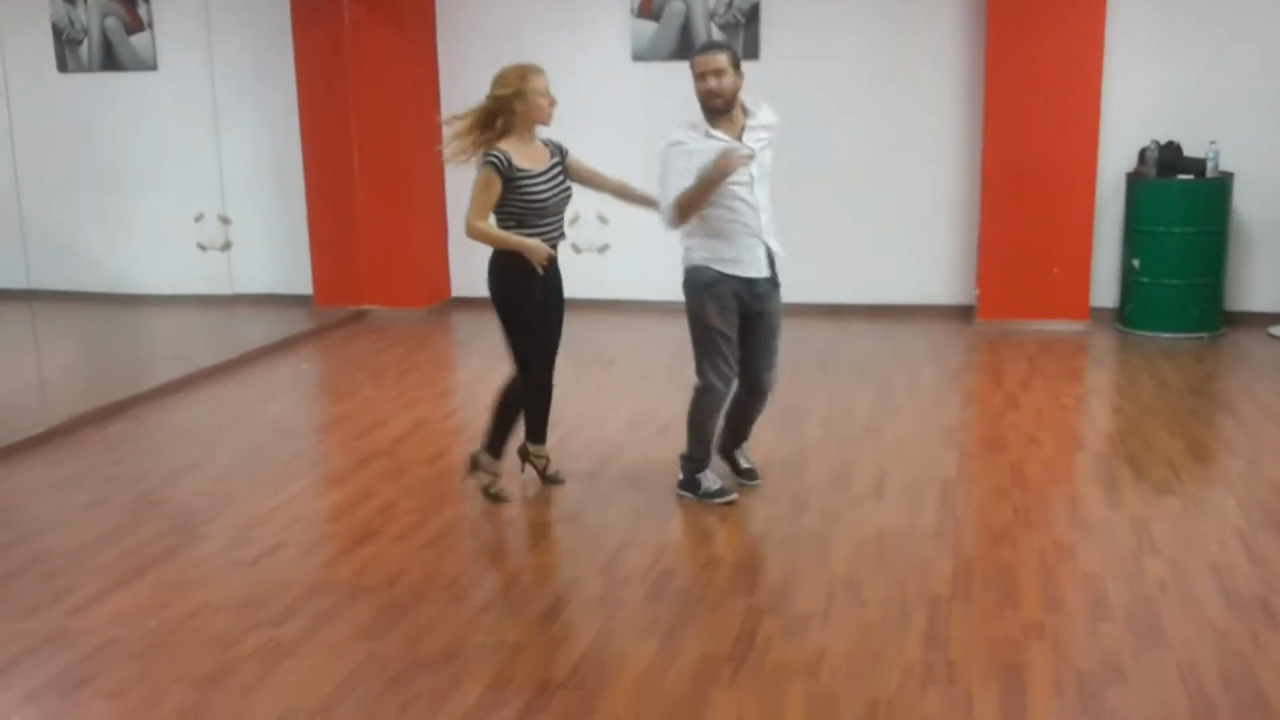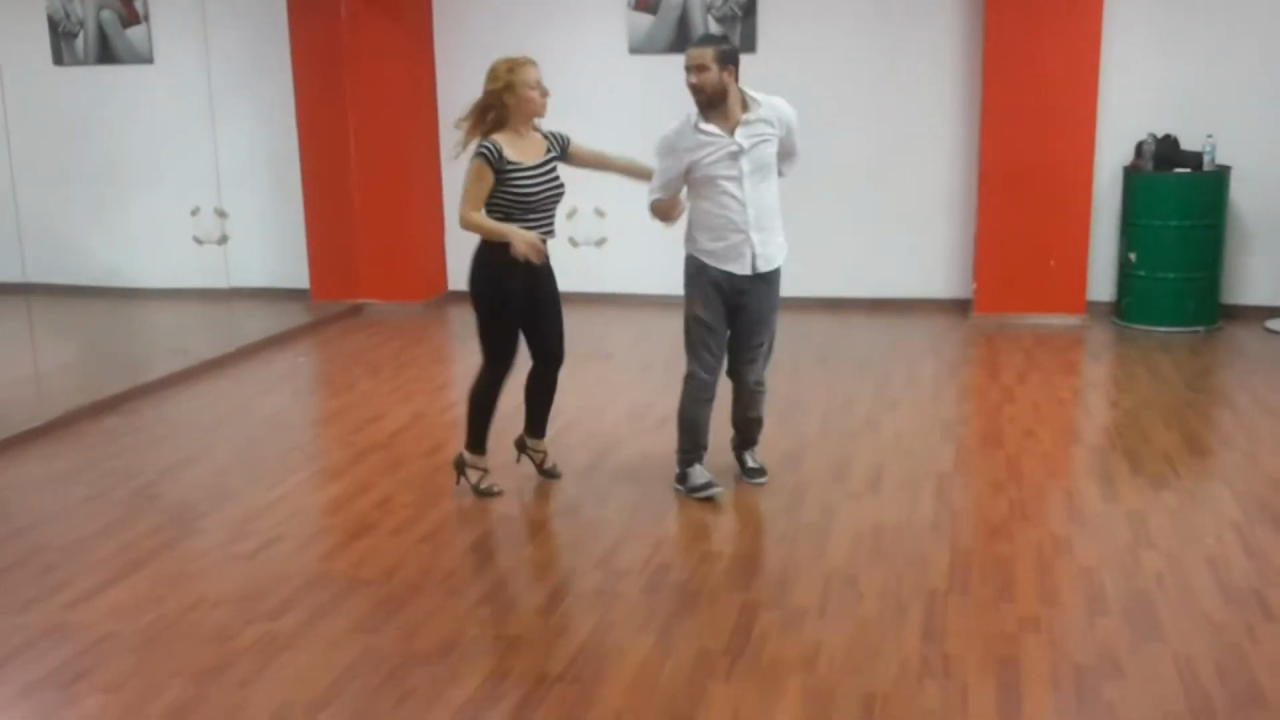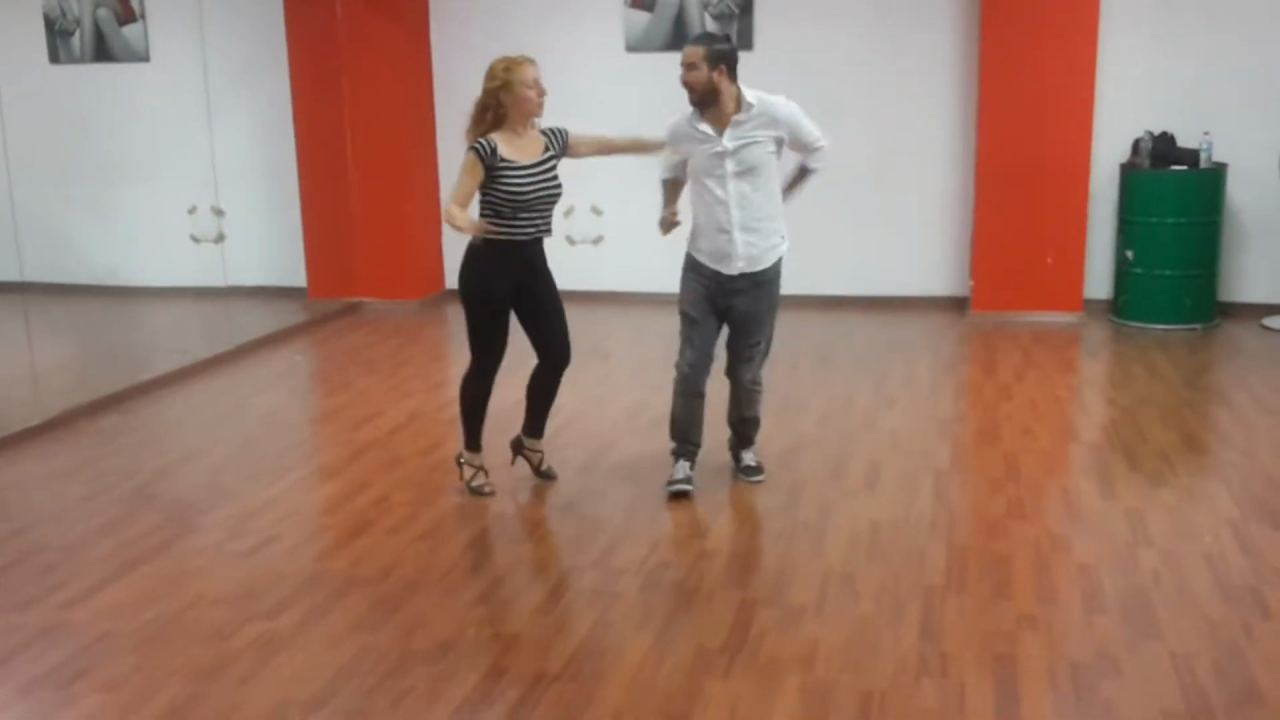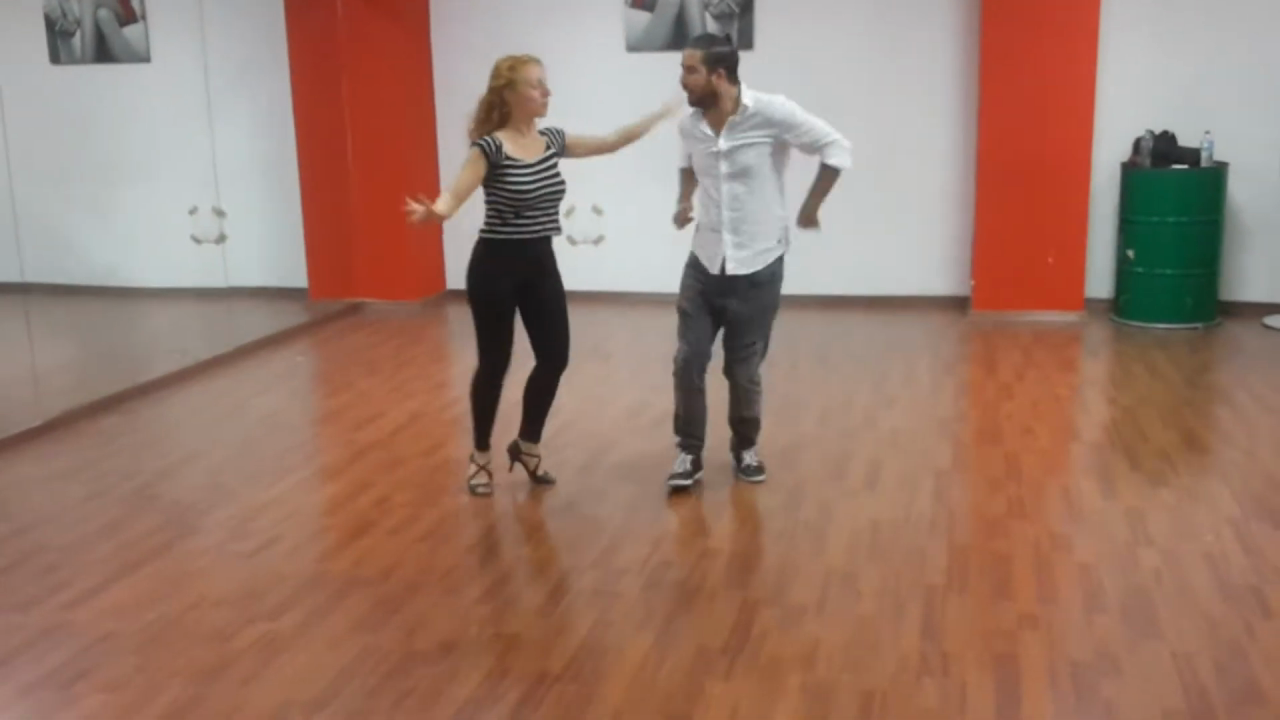
dt=0.1s
person 1, frame 1
left shoulder: (765, 117)
right shoulder: (684, 143)
right elbow: (675, 215)
right wrist: (712, 179)
left hip: (762, 271)
right hip: (712, 275)
left knee: (760, 378)
right knee: (716, 380)
left ankle: (733, 446)
right ankle: (694, 472)
person 1, frame 2
left shoulder: (776, 113)
right shoulder: (679, 136)
left elbow: (787, 157)
right elbow: (660, 193)
right wrist: (663, 207)
left hip: (762, 268)
right hip: (708, 268)
left knee: (750, 374)
right knee: (703, 372)
left ankle: (746, 447)
right ankle: (690, 464)
person 1, frame 3
left shoulder: (775, 113)
right shoulder: (681, 131)
left elbow: (818, 149)
left wrist: (783, 193)
right wrist: (668, 208)
left hip: (760, 267)
right hip: (704, 265)
left knee: (746, 371)
right knee: (691, 367)
left ankle: (744, 447)
right ankle: (684, 458)
person 1, frame 4
left shoulder: (774, 113)
right shoulder: (689, 126)
left elbow: (838, 149)
left wrist: (811, 206)
right wrist: (684, 200)
left hip: (757, 269)
right hip: (703, 263)
left knee: (743, 370)
right knee: (689, 364)
left ankle: (745, 448)
right ankle: (689, 452)
person 2, frame 1
left shoulder: (553, 152)
right shoulder: (498, 160)
left elbow: (604, 183)
right elbow: (474, 225)
left wrist: (659, 204)
right wrist: (523, 243)
left hip: (544, 272)
right hip: (513, 276)
left knee: (539, 366)
right knee: (532, 370)
left ankle: (535, 447)
right ankle: (487, 459)
person 2, frame 2
left shoulder: (552, 143)
right shoulder: (489, 151)
left elbow: (607, 162)
right elbow: (469, 212)
left wrist: (659, 176)
right wrist: (511, 233)
left hip: (536, 267)
right hip: (497, 268)
left knee: (550, 357)
right knee: (499, 364)
left ankle: (533, 441)
right ankle: (472, 457)
person 2, frame 3
left shoulder: (553, 141)
right shoulder: (484, 149)
left elbow: (614, 146)
right elbow: (453, 205)
left wrist: (666, 143)
right wrist: (462, 220)
left hip: (532, 264)
right hip: (489, 266)
left knee: (556, 356)
right knee: (486, 363)
left ankle: (530, 440)
right ankle: (471, 456)
person 2, frame 4
left shoulder: (555, 140)
right shoulder: (488, 146)
left elbow: (612, 143)
right elbow: (454, 195)
left wrist: (655, 119)
right wrist: (435, 211)
left hip: (541, 262)
right hip: (496, 263)
left knee: (555, 359)
right knee: (494, 363)
left ankle: (528, 444)
right ankle: (481, 455)
